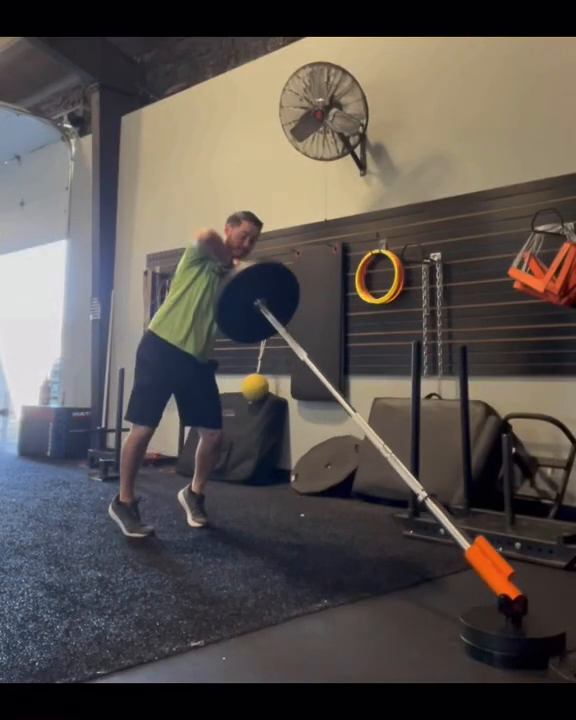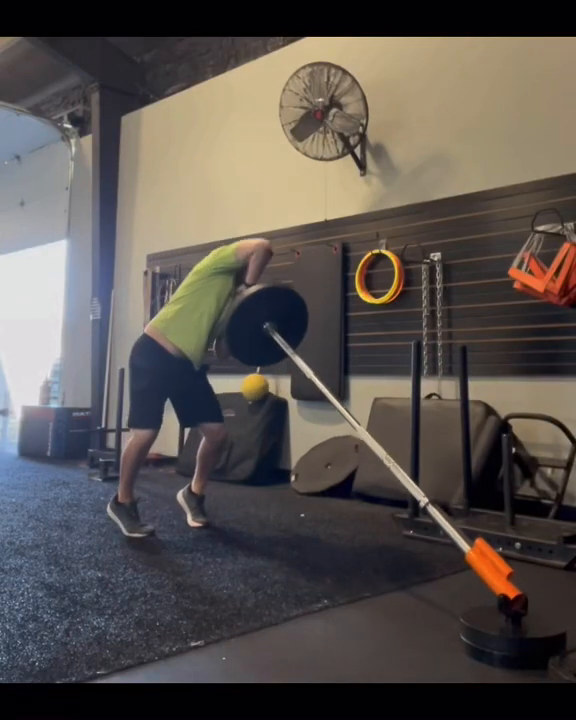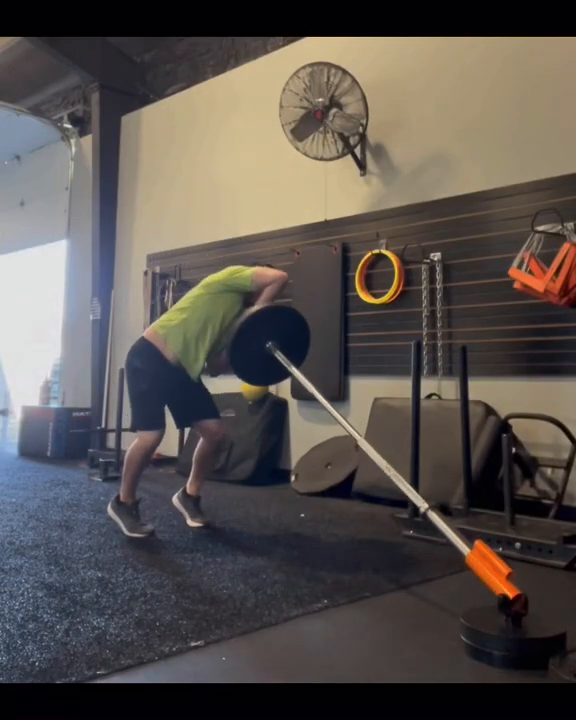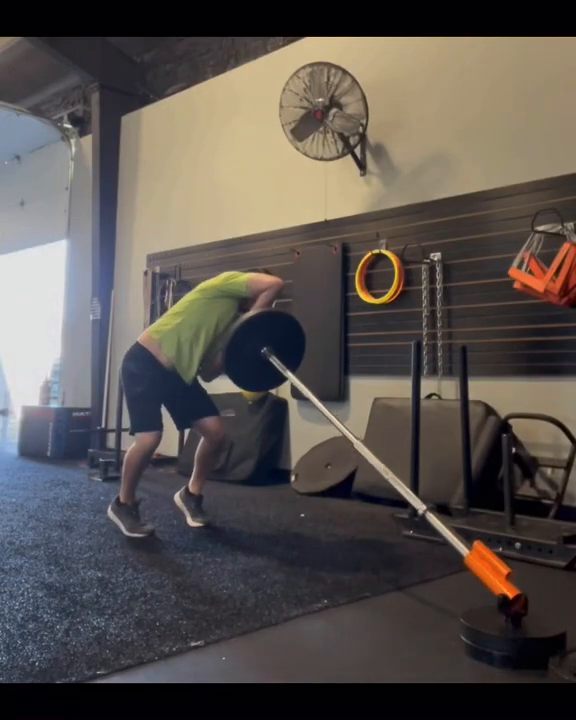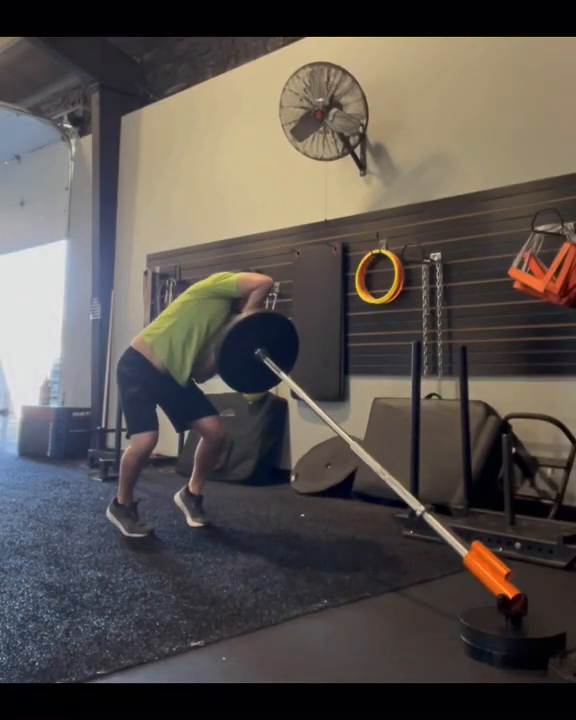
dt=0.3s
person 1, frame 1
right shoulder: (200, 254)
right elbow: (206, 235)
right wrist: (227, 262)
left hip: (196, 359)
right hip: (161, 349)
left knee: (213, 433)
right knee: (143, 428)
left ankle: (194, 494)
right ankle: (124, 502)
person 1, frame 2
left shoulder: (232, 295)
right shoulder: (219, 263)
left elbow: (223, 350)
right elbow: (260, 246)
right wrist: (248, 286)
left hip: (188, 364)
right hip: (155, 353)
left knee: (216, 432)
right knee: (145, 433)
left ankle: (193, 494)
right ankle: (122, 503)
person 1, frame 3
left shoulder: (234, 316)
right shoulder: (232, 277)
left elbow: (215, 367)
right elbow: (279, 277)
left hip: (182, 369)
right hip: (150, 358)
left knee: (214, 432)
right knee: (150, 435)
left ankle: (189, 496)
right ankle: (123, 503)
person 1, frame 4
left shoulder: (230, 321)
right shoulder: (226, 283)
left elbow: (208, 373)
right elbow: (274, 284)
left hip: (179, 372)
right hip: (146, 362)
left knee: (215, 432)
right knee: (149, 439)
left ankle: (191, 495)
right ankle: (123, 505)
person 1, frame 5
left shoulder: (224, 323)
right shoulder: (218, 284)
left elbow: (201, 373)
right elbow: (263, 282)
left hip: (176, 375)
right hip: (140, 366)
left knee: (215, 432)
right knee: (145, 440)
left ankle: (191, 495)
right ankle: (121, 506)
